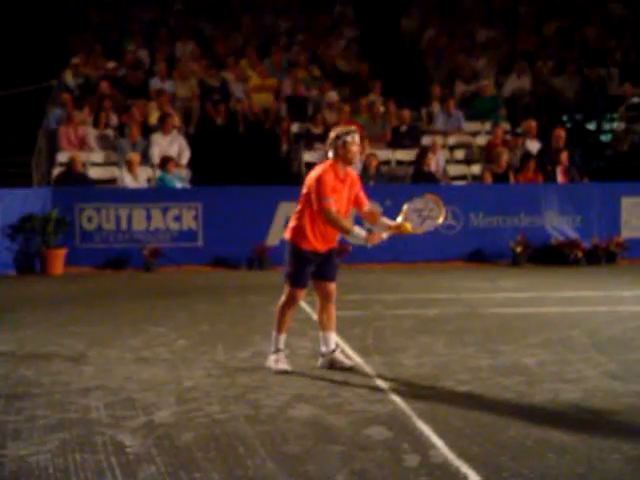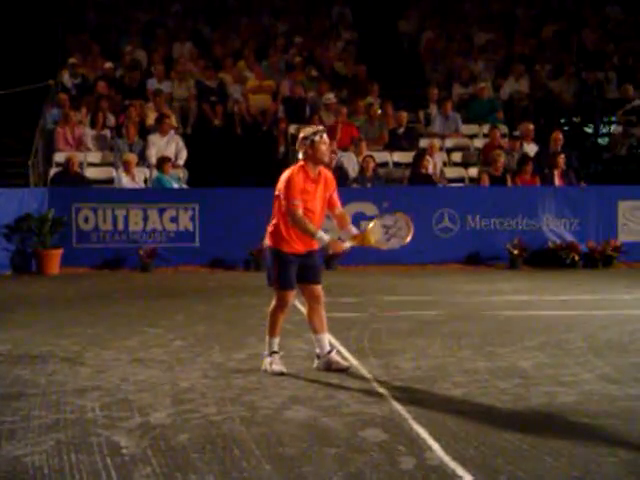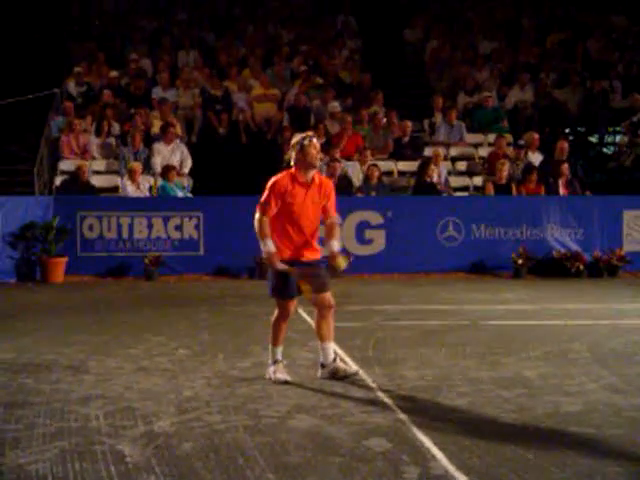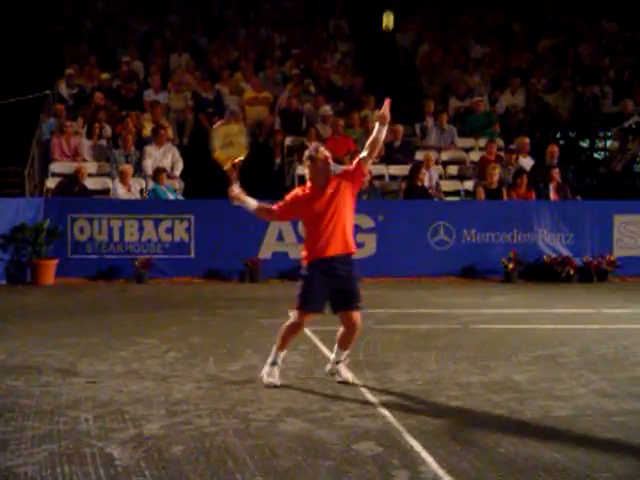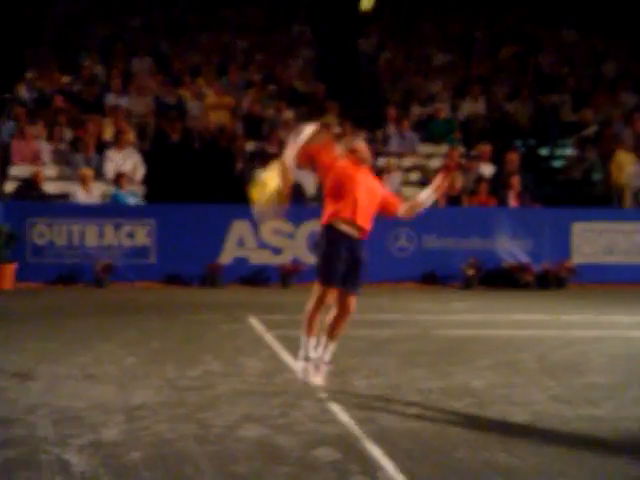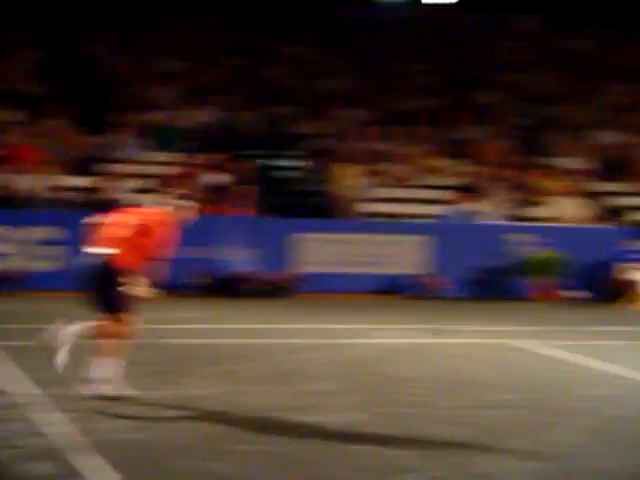
dt=0.5s
person 1, frame 1
left shoulder: (351, 177)
right shoulder: (321, 175)
left elbow: (365, 210)
right elbow: (330, 216)
left wrist: (392, 224)
right wrist: (362, 235)
left hip: (327, 246)
right hip: (303, 243)
left knee: (328, 295)
right knee: (293, 296)
left ankle: (329, 352)
right ankle: (277, 352)
person 1, frame 2
left shoulder: (327, 178)
right shoulder: (292, 177)
left elbow: (337, 212)
right elbow: (295, 218)
left wrist: (353, 232)
right wrist: (326, 239)
left hip: (309, 248)
right hip: (283, 247)
left knee: (317, 299)
right knee: (283, 300)
left ankle: (324, 354)
right ankle: (271, 355)
person 1, frame 3
left shoulder: (326, 185)
right shoulder: (280, 183)
left elbow: (331, 221)
right elbow: (261, 218)
left wrist: (334, 249)
right wrist: (269, 251)
left hip: (311, 257)
right hip: (283, 258)
left knee: (326, 305)
right knee: (285, 309)
left ankle: (329, 363)
right ankle: (275, 364)
person 1, frame 4
left shoulder: (346, 182)
right shoulder: (298, 196)
left elbow: (369, 154)
right elbow: (272, 214)
left wrist: (381, 124)
right wrist: (243, 199)
left hip: (343, 263)
right hip: (315, 265)
left knee: (353, 323)
right knee: (298, 321)
left ankle: (336, 363)
right ankle: (273, 365)
person 1, frame 5
left shoulder: (377, 187)
right shoulder: (336, 168)
left elbow: (404, 210)
right elbow: (309, 154)
left wrist: (431, 192)
left hip: (356, 242)
right hip: (336, 236)
left knee: (346, 306)
right knee: (324, 295)
left ankle: (322, 358)
right ankle: (307, 356)
person 1, frame 6
left shoulder: (143, 215)
right shoulder: (166, 224)
left hip: (101, 262)
right hip: (112, 267)
left knee: (123, 327)
right knee: (125, 329)
left ankle: (99, 380)
right ankle: (72, 332)
